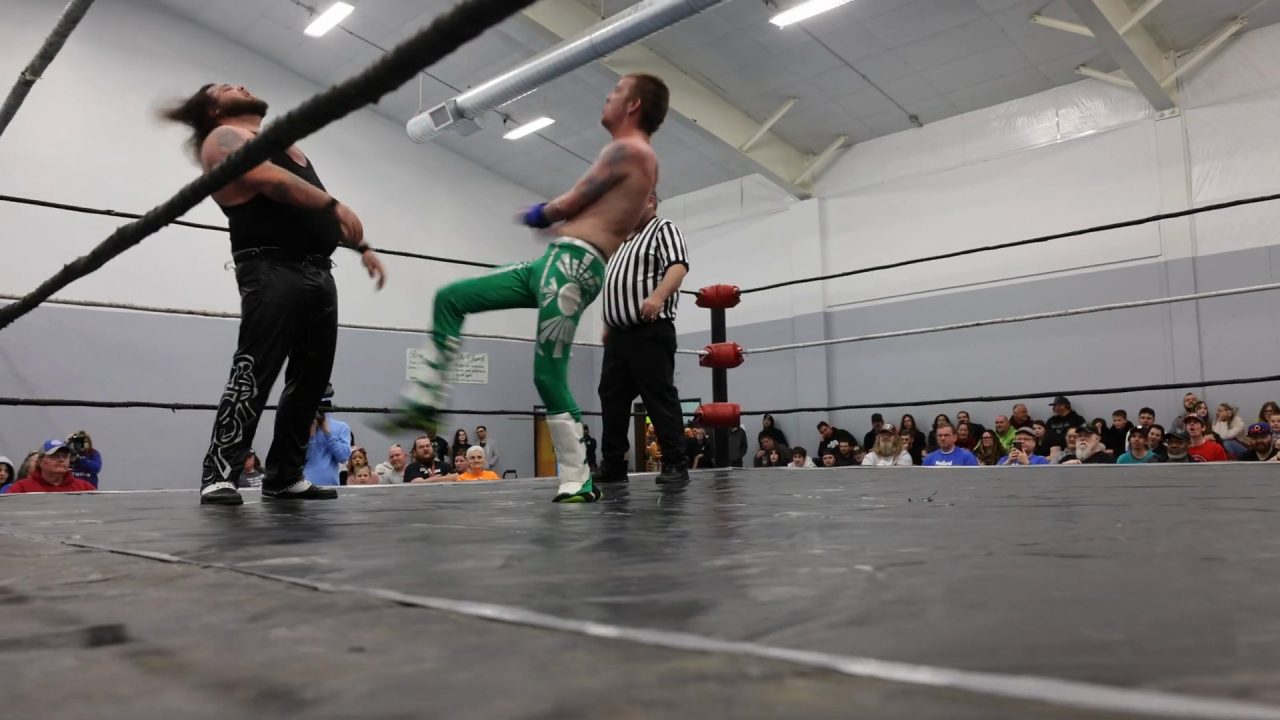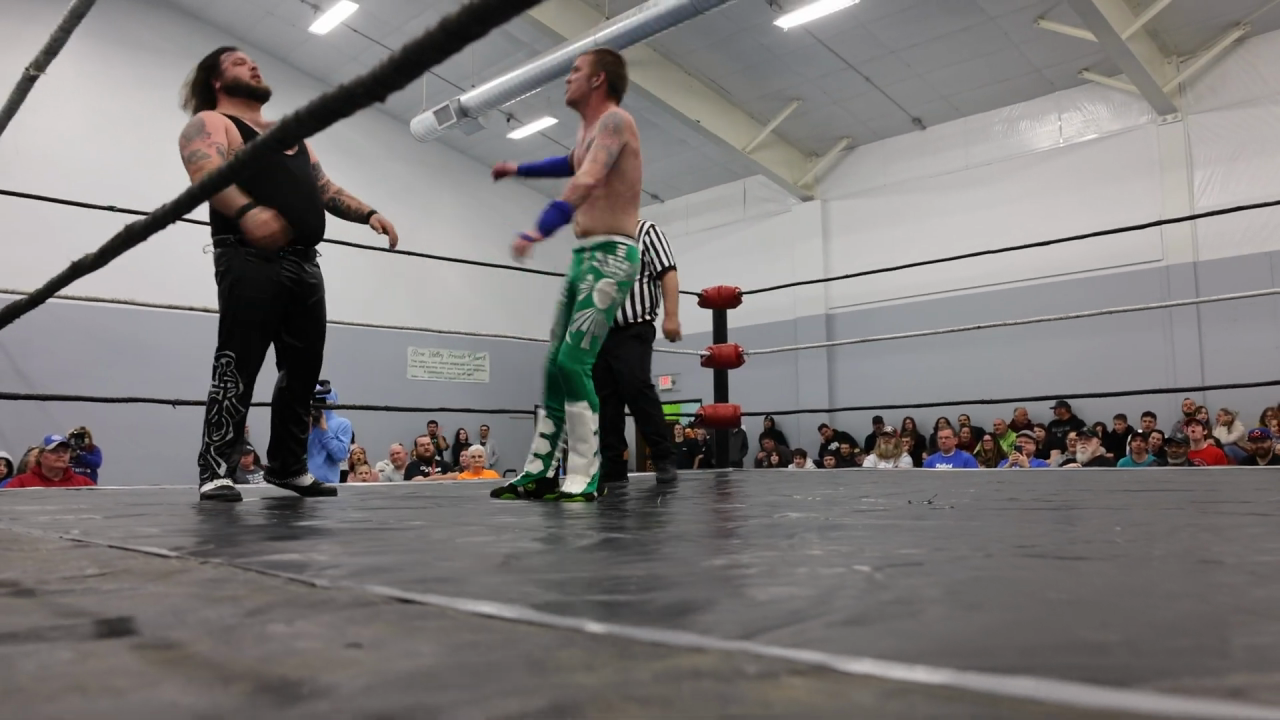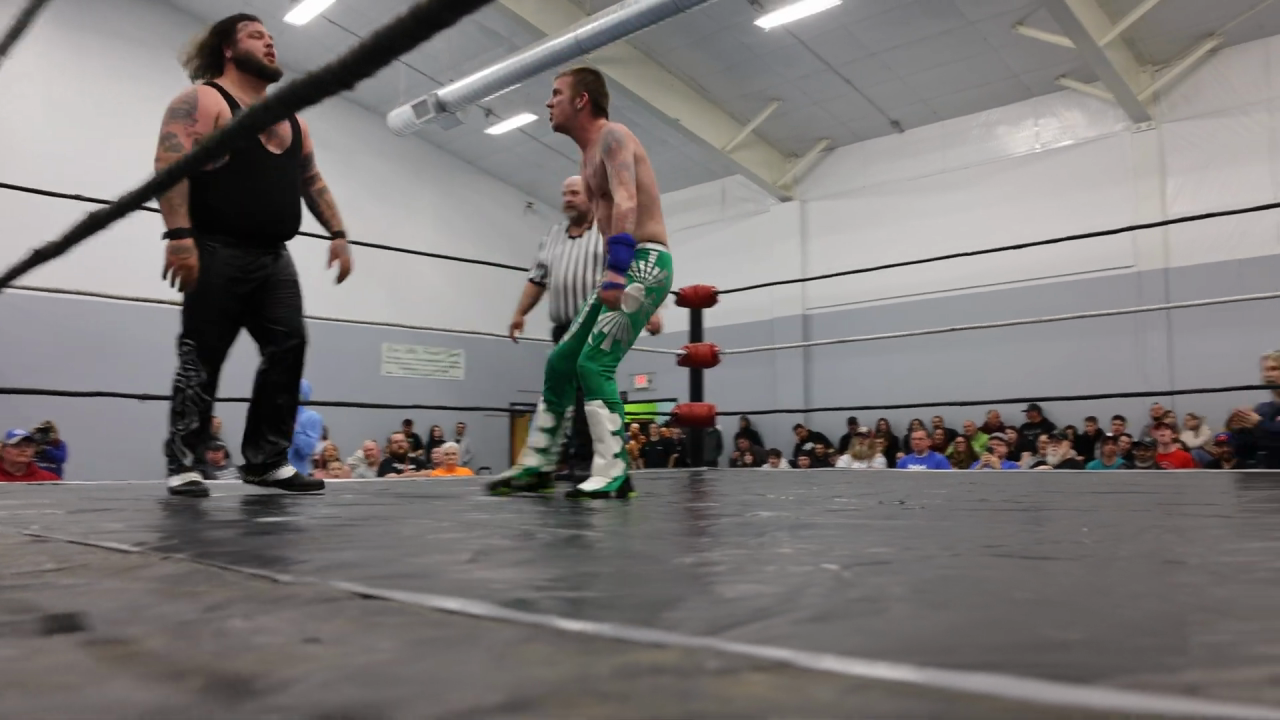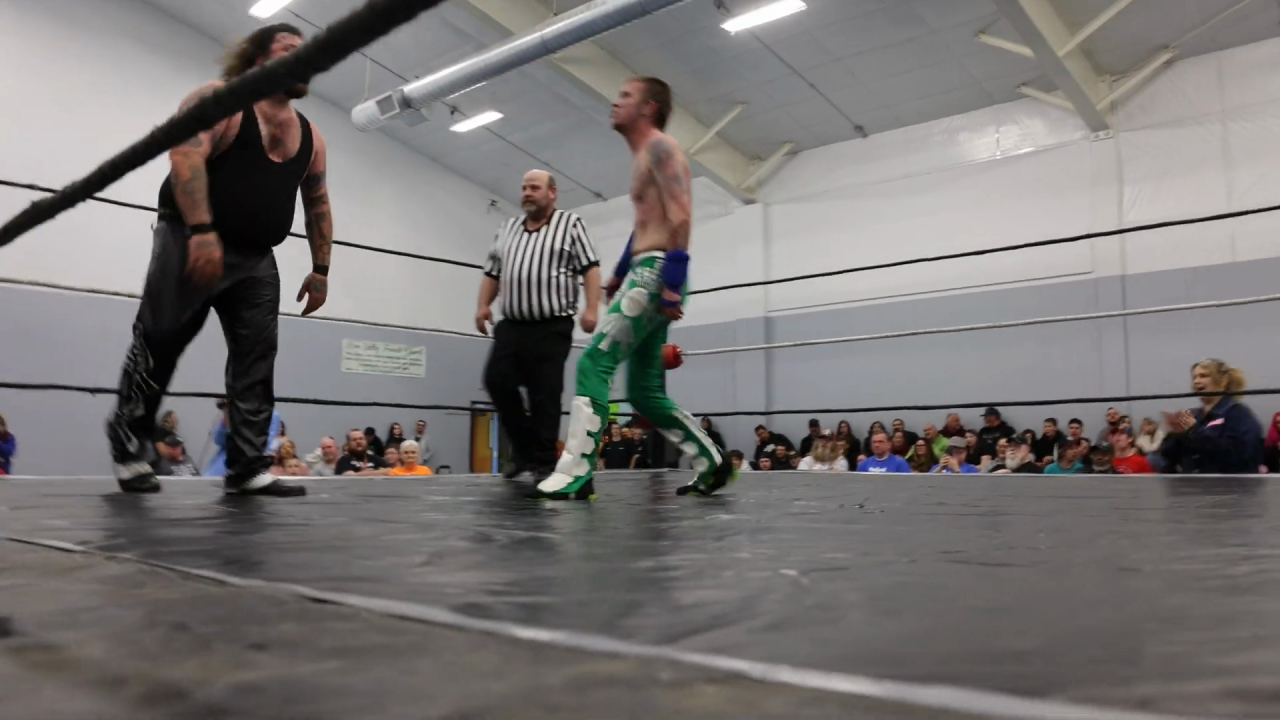
dt=0.3s
person 1, frame 1
left shoulder: (285, 146)
right shoulder: (227, 138)
left elbow: (316, 207)
right elbow: (266, 176)
left wrist: (361, 246)
right wrist: (335, 207)
left hip: (316, 272)
right hip: (271, 268)
left knee: (310, 379)
right knee: (257, 368)
left ankle: (284, 476)
right ankle: (219, 474)
person 1, frame 2
right shoulder: (208, 125)
left elbow: (325, 188)
right elbow: (207, 174)
left wrist: (368, 213)
right wrist: (247, 212)
left hip: (304, 263)
right hip: (251, 261)
left knee: (303, 369)
right knee: (238, 364)
left ankle: (288, 465)
right ankle: (214, 472)
person 1, frame 3
left shoulder: (290, 118)
right shoulder: (203, 103)
left elbow: (312, 181)
right elbow: (172, 165)
left wrist: (337, 234)
right wrist: (179, 235)
left hip: (273, 256)
right hip: (217, 252)
left knee: (288, 352)
right knee: (203, 357)
left ankle: (267, 460)
right ankle: (184, 466)
person 1, frame 4
left shoulder: (309, 135)
left elbow: (318, 205)
right elbow: (186, 158)
left wrist: (321, 268)
right wrist: (200, 231)
left hip: (256, 259)
right hip: (195, 245)
left knee: (256, 359)
right knee: (160, 340)
left ankle: (249, 468)
right ankle: (129, 450)
person 2, frame 1
left shoulder: (628, 150)
right shoulder: (644, 163)
left elbow: (569, 204)
left wrist: (542, 214)
left hip: (570, 264)
right hip: (558, 264)
left knee: (550, 376)
right knee: (450, 298)
left ankle: (578, 481)
right ankle: (424, 403)
person 2, frame 2
left shoulder: (615, 120)
right shoulder: (588, 130)
left elbow: (586, 182)
left wrist: (537, 229)
right wrist: (519, 168)
left hip: (611, 258)
right hip: (585, 260)
left knee: (572, 363)
right knee: (556, 369)
left ankle: (584, 478)
right ankle: (537, 473)
person 2, frame 3
left shoulder: (616, 136)
right shoulder: (590, 149)
left elbow: (626, 205)
left wrist: (617, 271)
left hip: (644, 264)
right hip: (622, 270)
left knee: (591, 368)
right knee: (559, 364)
left ankle: (611, 475)
right ankle: (534, 466)
person 2, frame 4
left shoulder: (660, 146)
right shoulder: (644, 155)
left elbow: (680, 218)
left wrist: (672, 287)
right wrist: (618, 275)
left hip: (656, 275)
right hip: (645, 275)
left knee: (592, 366)
right knee: (645, 390)
left ankle: (575, 473)
right ankle: (711, 464)
person 3, frame 1
left shoulder: (664, 229)
right shoulder: (624, 241)
left elbow: (678, 266)
left wrist: (658, 296)
right wrist: (608, 324)
left hip: (650, 332)
right hip: (619, 333)
left knee: (659, 396)
right knee: (612, 398)
left ankle: (675, 465)
right ankle: (613, 465)
person 3, frame 2
left shoulder: (646, 231)
left elbow: (669, 273)
left wrist: (670, 315)
left hip: (632, 331)
right hip: (601, 335)
left knee: (638, 390)
right knee: (606, 399)
left ankle: (664, 458)
right ankle: (611, 467)
person 3, frame 3
right shoulder: (553, 236)
right elbow: (537, 280)
right wrist: (519, 313)
right hip: (565, 329)
right knee: (574, 392)
left ankle: (582, 459)
right ankle: (578, 458)
person 3, frame 4
left shoulder: (570, 224)
right shoulder: (507, 229)
left elbow: (591, 268)
right elbow: (492, 273)
left wrist: (591, 307)
right wrist: (483, 305)
left hip: (551, 328)
right hip: (511, 327)
left knee: (544, 396)
right knee: (496, 382)
left ankle: (543, 464)
right ankle: (524, 450)
